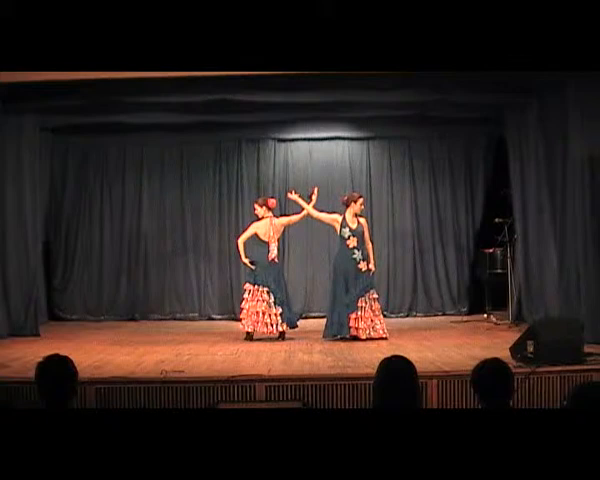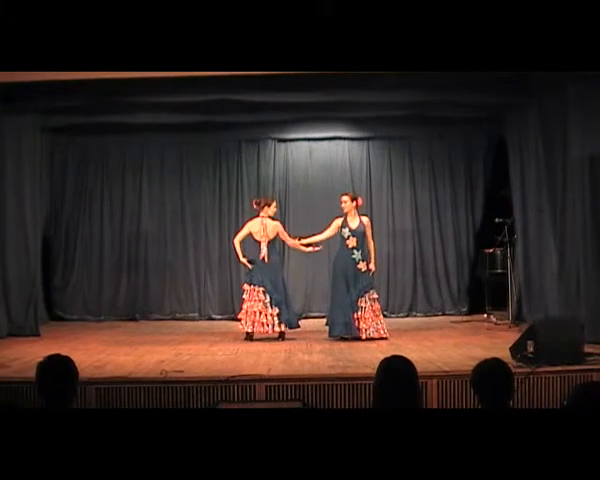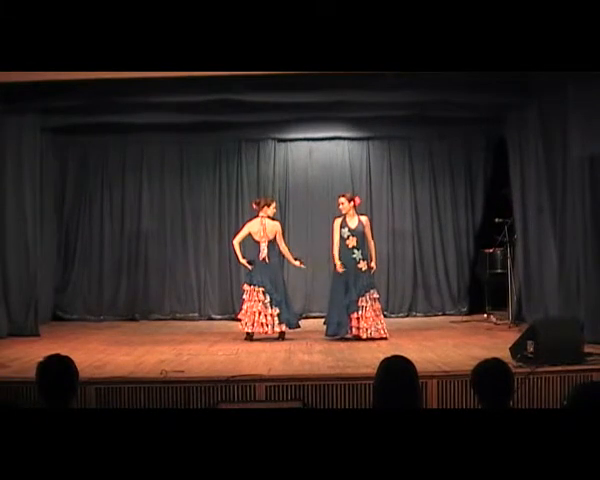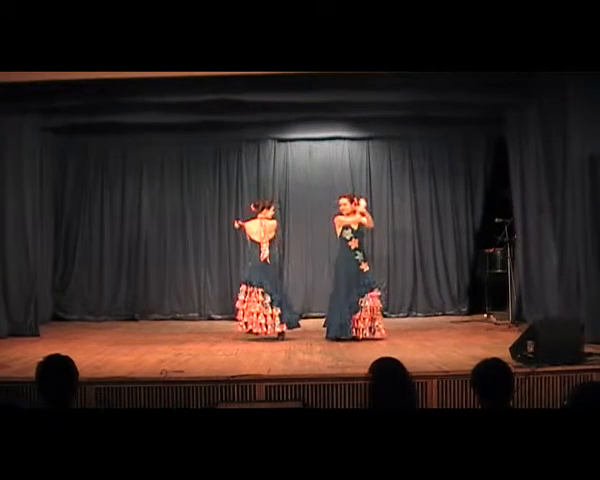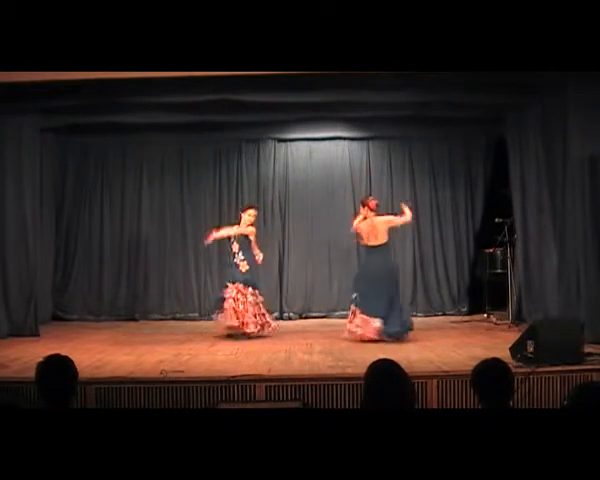
dt=1s
person 1, frame 1
left shoulder: (362, 221)
right shoulder: (338, 219)
left elbow: (368, 243)
right elbow: (315, 213)
left wrist: (371, 262)
right wrist: (297, 199)
left hip: (361, 264)
right hip: (344, 263)
left knee: (363, 296)
right knee: (345, 296)
left ankle: (362, 330)
right ankle: (345, 331)
person 1, frame 2
left shoulder: (365, 220)
right shoulder: (339, 222)
left elbow: (370, 242)
right elbow: (323, 236)
left wrist: (372, 261)
right wrist: (302, 241)
left hip: (360, 264)
right hip: (343, 264)
left knee: (363, 295)
right knee: (344, 296)
left ankle: (364, 330)
right ankle: (345, 331)
person 1, frame 3
left shoulder: (364, 220)
right shoulder: (338, 221)
left elbow: (370, 241)
right elbow: (336, 243)
left wrist: (373, 260)
right wrist: (337, 261)
left hip: (361, 263)
right hip: (345, 263)
left knee: (364, 295)
right knee: (344, 295)
left ankle: (365, 331)
right ankle: (345, 331)
person 1, frame 4
left shoulder: (361, 219)
right shoulder: (338, 220)
left elbow: (370, 224)
right elbow: (352, 220)
left wrist: (363, 210)
right wrist: (360, 210)
left hip: (360, 262)
right hip: (345, 262)
left knee: (367, 297)
right knee: (345, 296)
left ankle: (363, 331)
right ankle: (343, 331)
person 1, frame 5
left shoulder: (360, 225)
right shoulder: (385, 220)
left elbow: (354, 224)
right elbow: (407, 219)
left wrist: (362, 216)
right wrist: (406, 210)
left hip: (368, 266)
right hip: (386, 265)
left knee: (364, 299)
right knee: (388, 297)
left ankle: (366, 330)
right ankle: (394, 330)
person 2, frame 1
left shoulder: (257, 225)
right shoulder: (281, 222)
left elbow: (240, 240)
right elbow: (301, 214)
left wrist: (243, 258)
right wrist: (313, 202)
left hip: (258, 267)
right hip: (274, 266)
left knee: (254, 298)
right knee: (277, 297)
left ankle: (250, 332)
right ankle: (281, 331)
person 2, frame 2
left shoulder: (251, 224)
right shoulder: (276, 225)
left elbow: (236, 240)
right elbow: (290, 242)
left wrist: (241, 257)
right wrist: (305, 248)
left hip: (257, 265)
right hip: (273, 264)
left knee: (254, 297)
right knee: (277, 295)
left ankle: (250, 332)
right ankle: (281, 331)
person 2, frame 3
left shoulder: (251, 225)
right shoulder: (276, 225)
left elbow: (235, 241)
right elbow: (282, 247)
left wrist: (241, 259)
right wrist: (293, 261)
left hip: (257, 265)
right hip: (273, 264)
left knee: (254, 296)
right knee: (277, 295)
left ankle: (250, 332)
right ankle: (281, 332)
person 2, frame 4
left shoulder: (248, 226)
right shoulder: (273, 224)
left hip: (254, 265)
right hip: (269, 266)
left knee: (252, 295)
right knee: (274, 295)
left ankle: (253, 326)
right ankle: (280, 330)
person 2, frame 5
left shoulder: (251, 229)
right shoulder: (236, 227)
left elbow: (233, 232)
left wrist: (216, 235)
right wrist: (215, 234)
left hip: (246, 269)
right hip: (235, 268)
left knee: (240, 294)
right knee: (235, 295)
